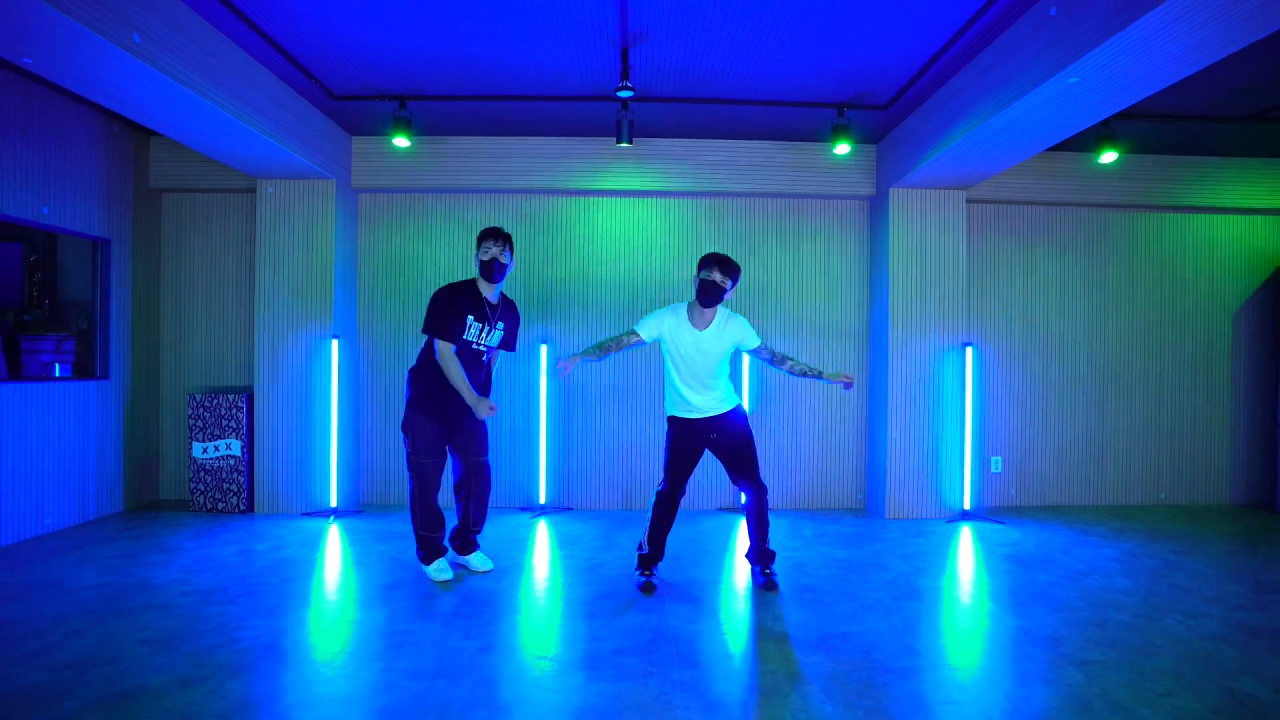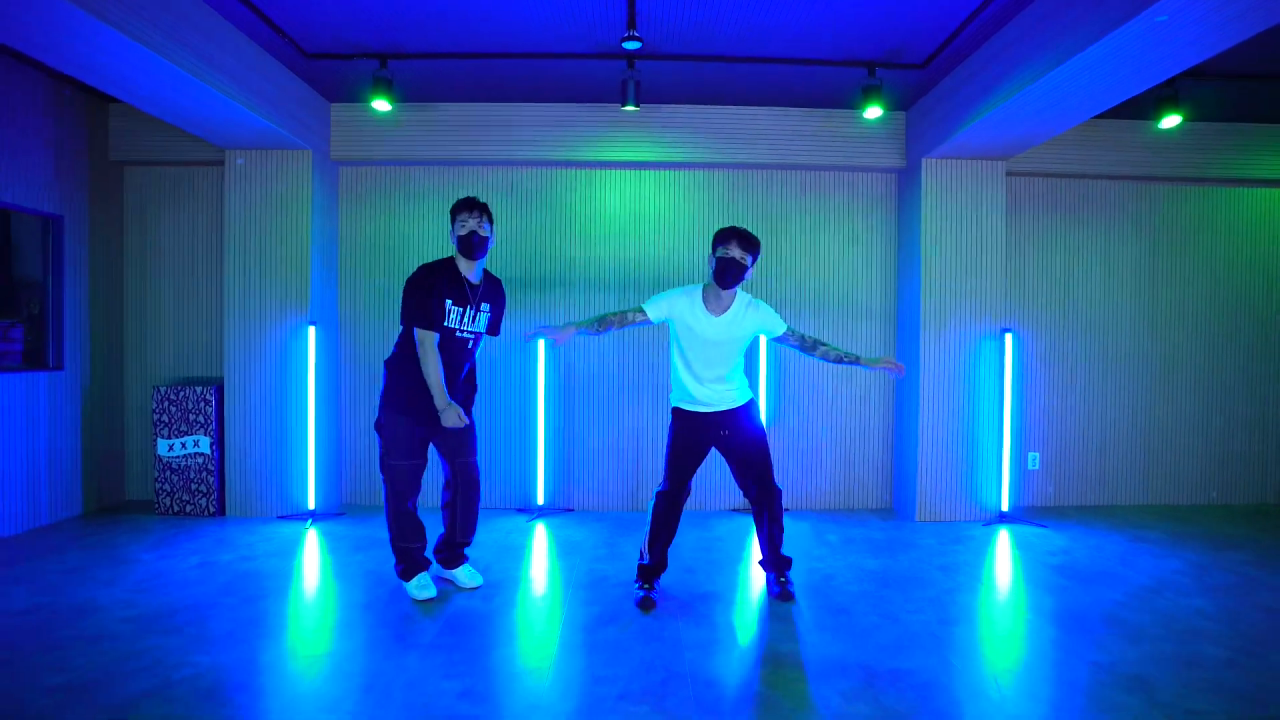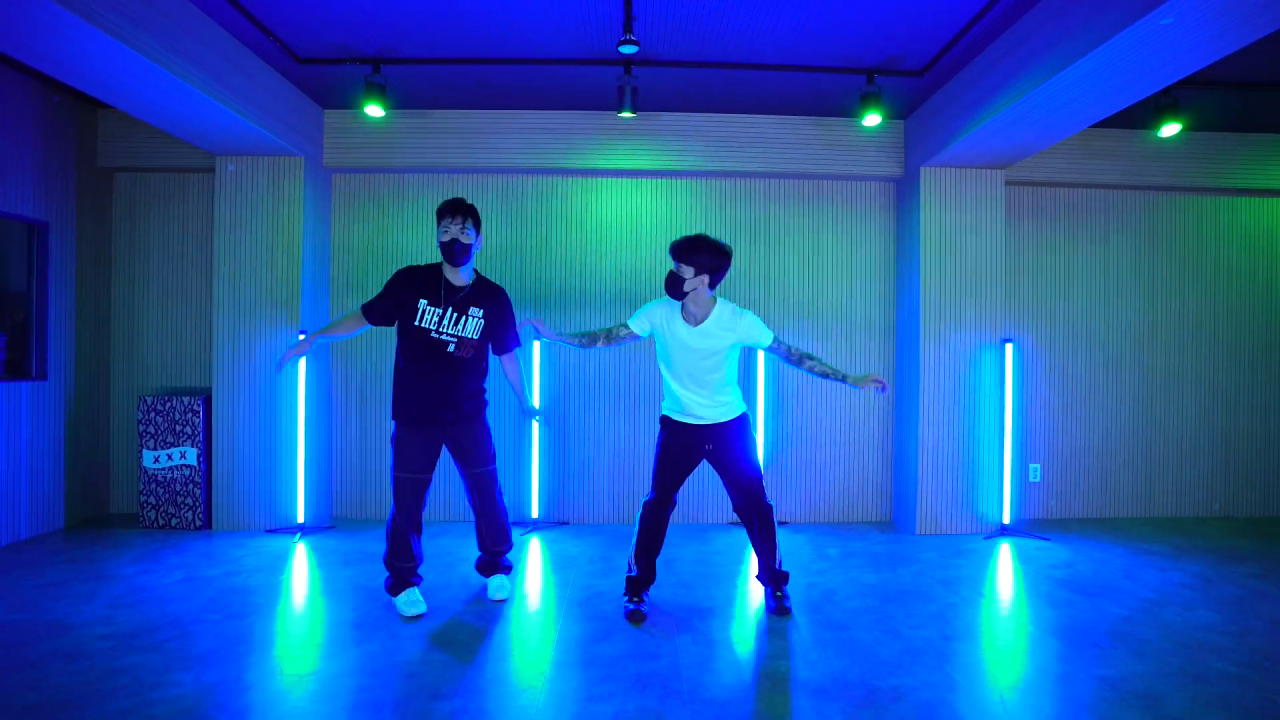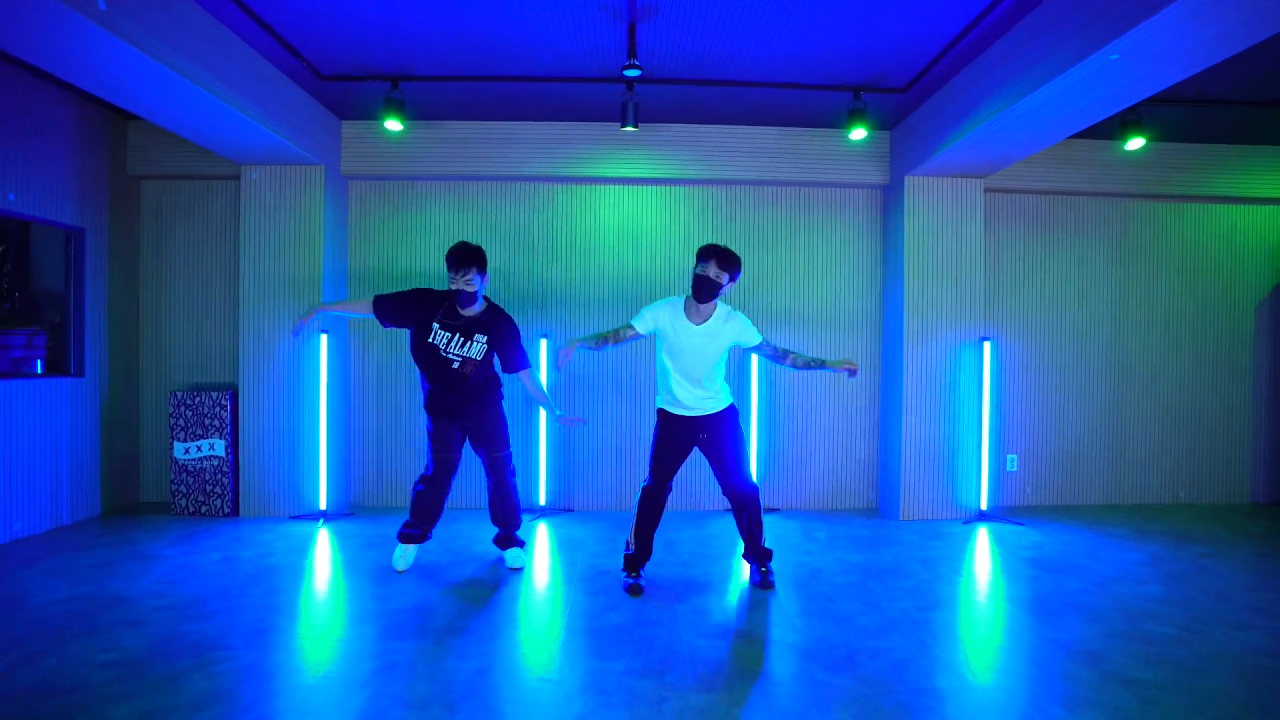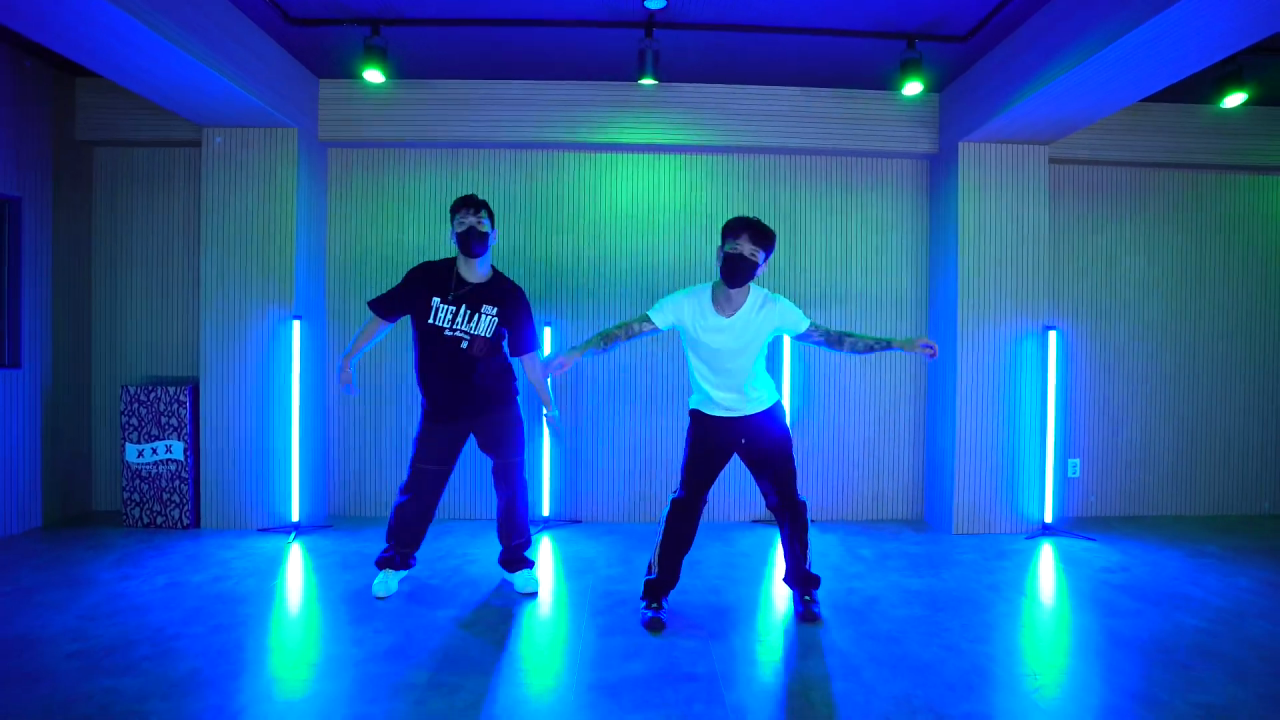
dt=1s
person 1, frame 1
left shoulder: (508, 311)
right shoulder: (450, 297)
right elbow: (444, 353)
left wrist: (484, 395)
right wrist: (474, 400)
left hip: (469, 406)
right hip: (428, 403)
left knee: (477, 477)
right knee: (427, 479)
left ankle: (465, 545)
right ankle: (432, 553)
person 1, frame 2
left shoulder: (493, 289)
right shoulder: (427, 279)
right elbow: (426, 346)
right wrist: (442, 404)
left hip: (456, 402)
right hip: (406, 399)
left knee: (466, 481)
right knee: (402, 485)
left ankle: (451, 558)
right ankle: (412, 567)
person 1, frame 3
left shoulder: (494, 298)
right shoulder: (412, 282)
left elbow: (507, 356)
right elbow: (363, 317)
left wrist: (524, 402)
right wrist: (312, 338)
left hip: (469, 414)
right hip: (417, 414)
left knee: (486, 489)
right knee: (409, 498)
left ankle: (495, 566)
right ankle: (403, 581)
person 1, frame 4
left shoulder: (501, 325)
right shoulder: (425, 304)
left elbow: (523, 373)
right elbow: (372, 306)
left wrist: (551, 410)
right wrist: (320, 309)
left hip: (485, 405)
right hip: (442, 406)
left knee: (501, 469)
right knee: (441, 471)
left ankle: (509, 539)
right ankle: (411, 538)
person 1, frame 5
left shoulder: (509, 294)
right shoulder: (424, 278)
left elbow: (528, 354)
right elbow: (382, 316)
left wrist: (548, 403)
right wrist: (350, 358)
left hip: (495, 404)
right hip: (441, 406)
left knee: (512, 481)
right knee: (420, 485)
left ankle: (515, 560)
right ankle: (394, 561)
person 2, frame 1
left shoulder: (736, 326)
right shoulder: (667, 319)
left elbow: (774, 357)
right elbow: (621, 342)
left wrist: (825, 377)
right wrist: (578, 358)
left hip: (728, 416)
right hip: (684, 420)
left knee: (753, 487)
right knee: (670, 490)
left ankle: (761, 560)
right ankle: (647, 563)
person 2, frame 2
left shoulder: (756, 312)
right shoulder: (678, 301)
left elbow: (804, 343)
right elbow: (623, 318)
left wrist: (864, 362)
right wrist: (572, 328)
left hip: (739, 412)
right hip: (689, 414)
left knee: (765, 490)
right knee: (671, 492)
left ankle: (776, 568)
right ankle: (648, 575)
person 2, frame 3
left shoulder: (740, 323)
right shoulder: (658, 313)
left elbow: (790, 355)
right elbow: (608, 336)
left wrist: (848, 380)
right wrist: (556, 333)
left hip: (729, 426)
right hip: (678, 426)
left knee: (754, 503)
right knee: (658, 502)
left ankle: (774, 584)
right ankle: (637, 588)
person 2, frame 4
left shoulder: (735, 323)
right shoulder: (662, 312)
left elbow: (777, 355)
right elbow: (617, 335)
left wrist: (829, 365)
right wrist: (577, 344)
left hip: (719, 416)
right hip: (673, 417)
left knee: (742, 487)
right knee: (655, 488)
left ankle: (759, 560)
right ankle: (633, 565)
person 2, frame 5
left shoulder: (774, 308)
right shoulder: (685, 303)
left elbow: (831, 339)
right elbow: (628, 330)
left wrist: (897, 345)
right wrist: (575, 353)
left hip: (762, 417)
right hip: (709, 419)
left knee: (788, 503)
right knee: (686, 503)
left ankle: (803, 588)
right ankle: (654, 594)
